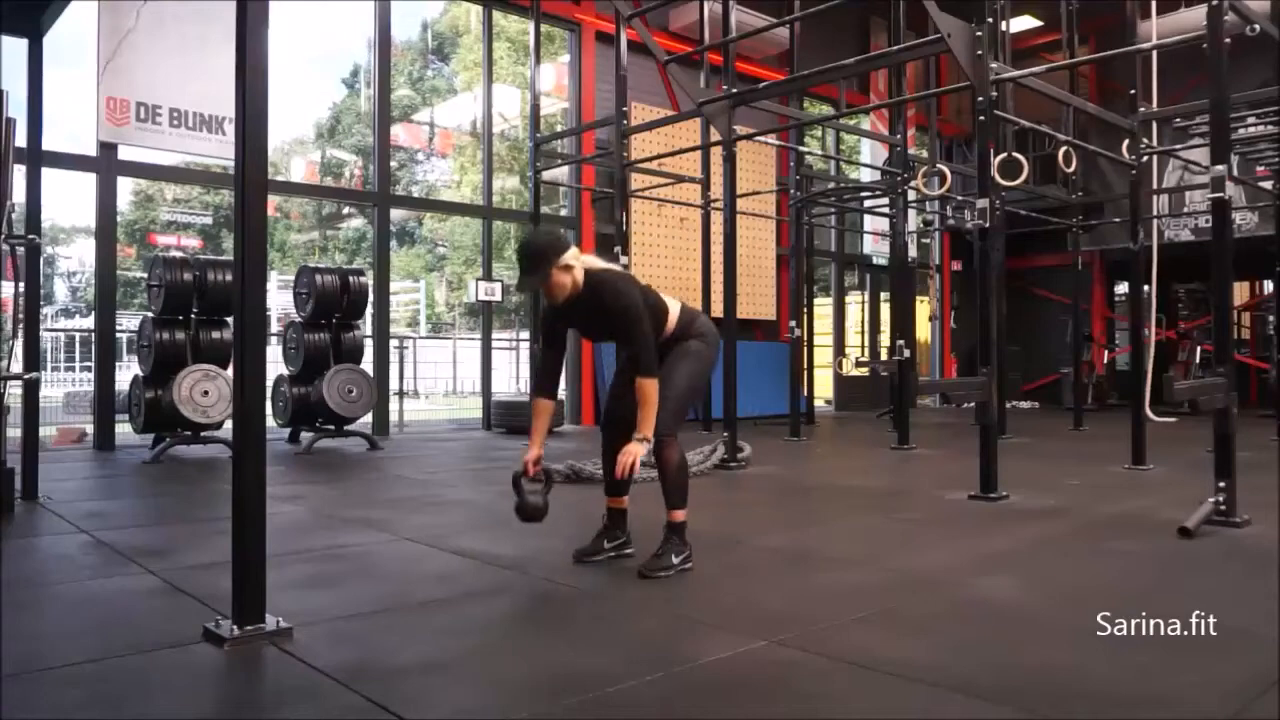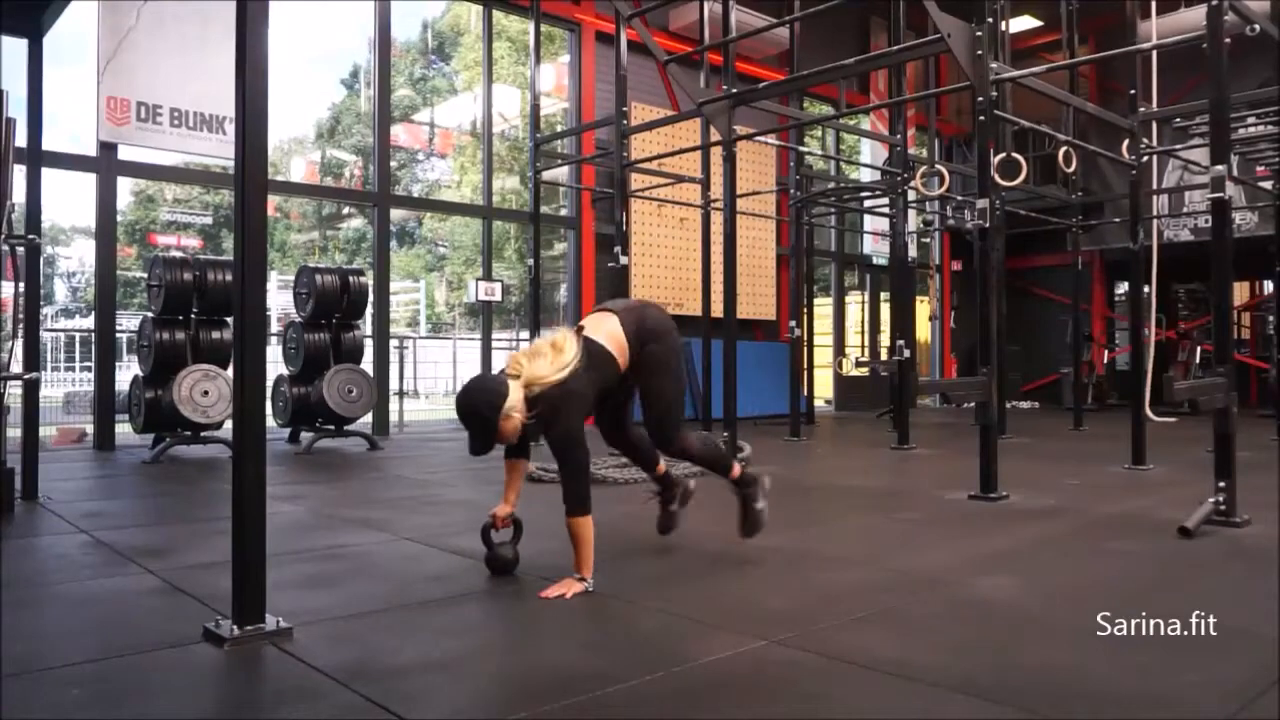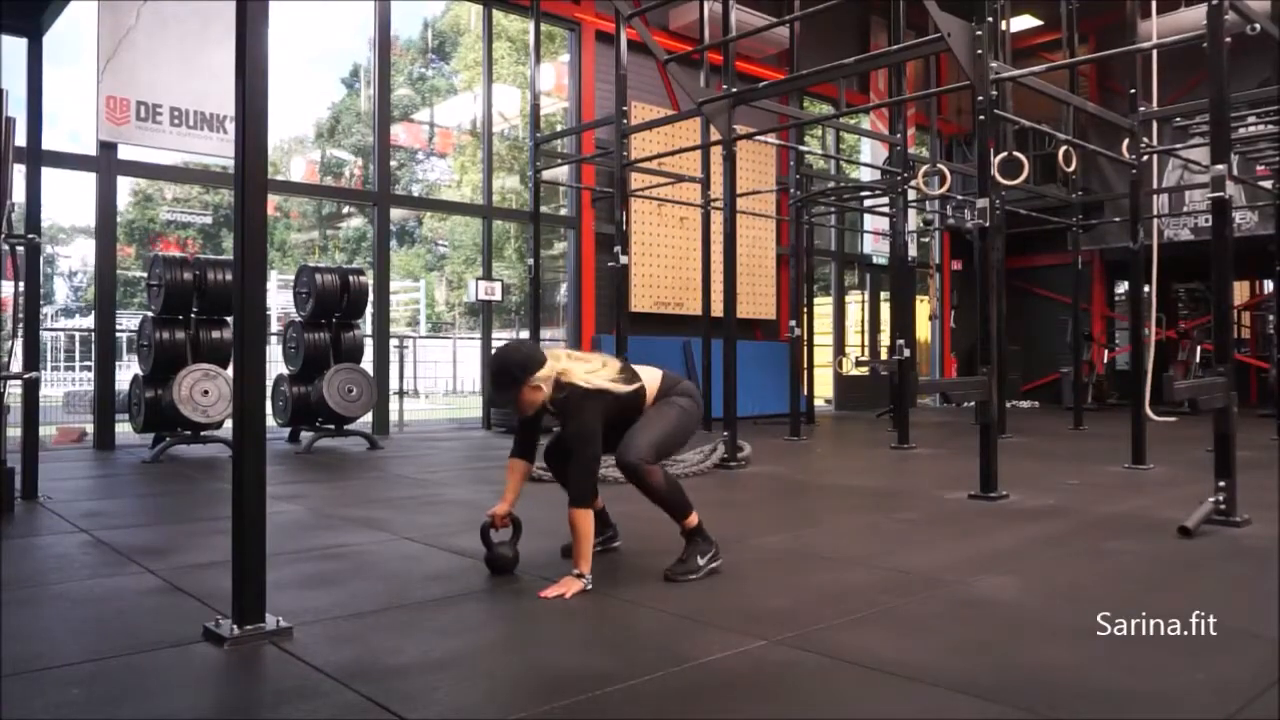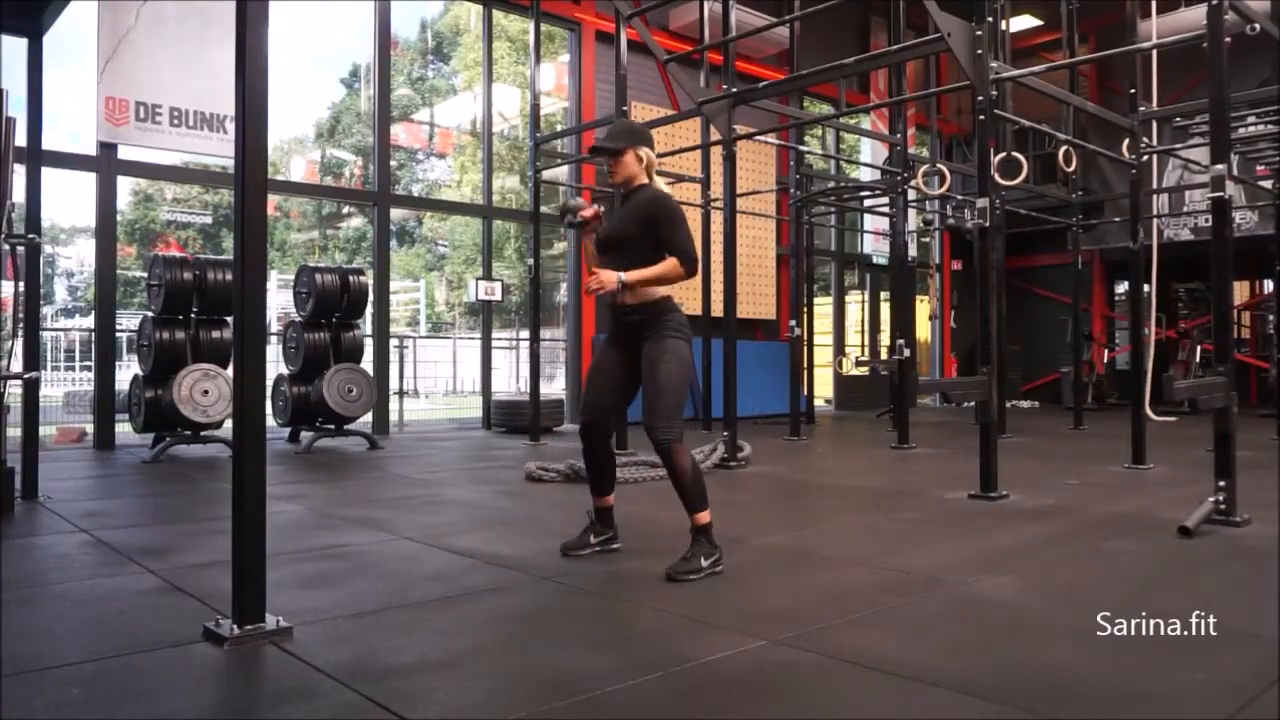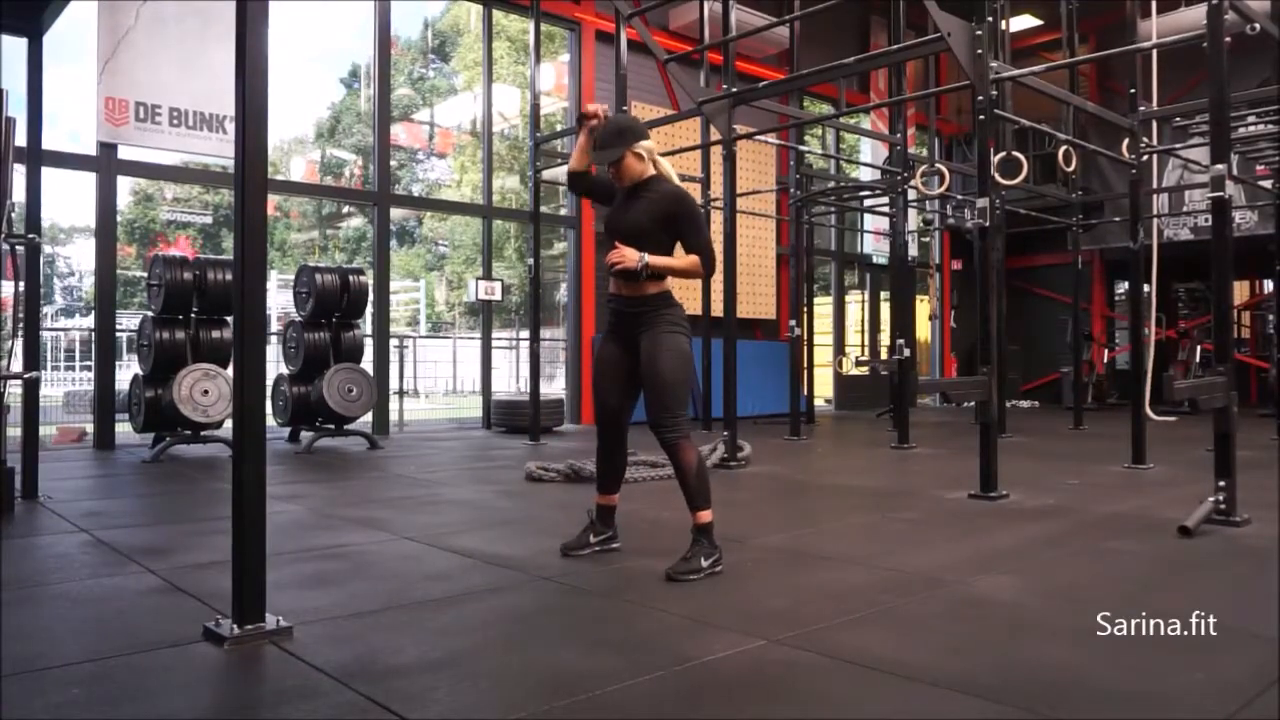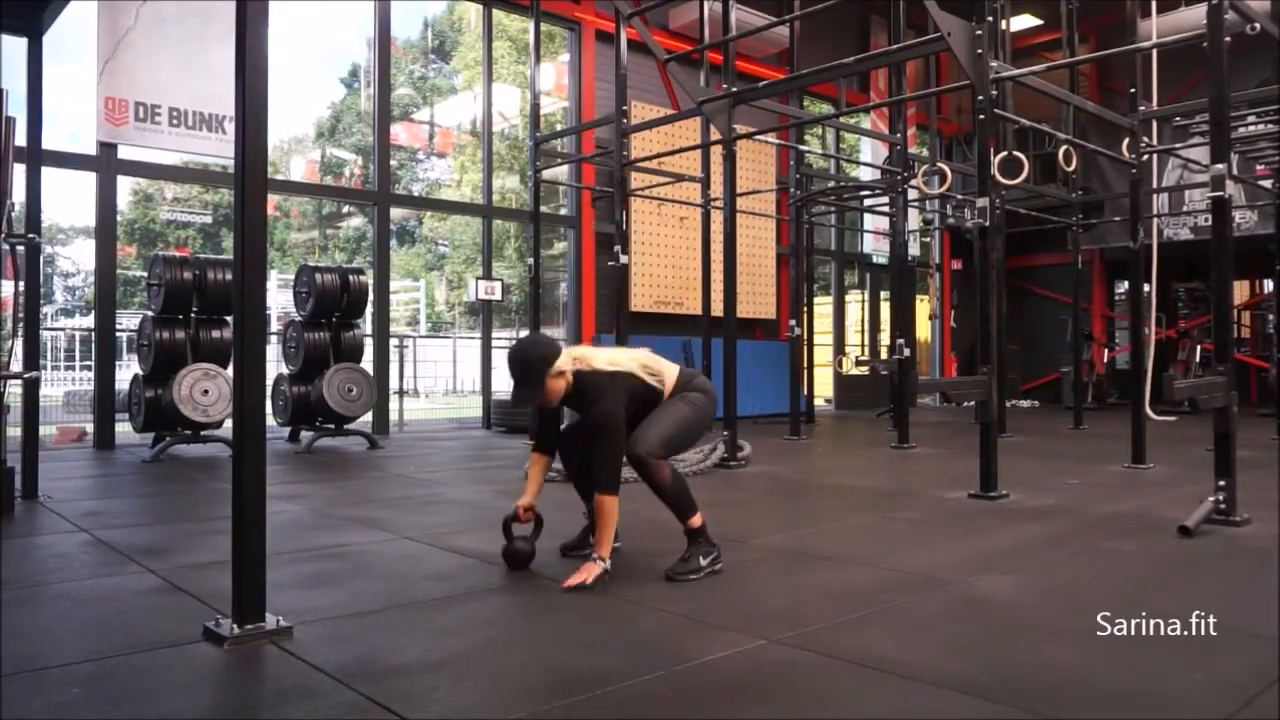
dt=0.7s
person 1, frame 1
left shoulder: (614, 289)
right shoulder: (557, 310)
left elbow: (646, 364)
right elbow: (546, 376)
left wrist: (642, 438)
right wrist: (535, 445)
left hip: (690, 338)
right hip: (644, 350)
left knee: (661, 428)
right knee: (612, 423)
left ankle: (678, 542)
right ankle: (616, 531)
person 1, frame 2
left shoulder: (556, 410)
right shoulder: (510, 390)
left elbow: (576, 491)
right elbow: (515, 448)
left wrist: (583, 577)
right wrist: (508, 502)
left hip: (649, 329)
right hip: (614, 324)
left knee: (668, 436)
right knee: (616, 432)
left ankle: (747, 485)
right ankle: (671, 487)
person 1, frame 3
left shoulder: (580, 399)
right shoulder: (535, 386)
left elbow: (580, 484)
right elbow: (523, 450)
right wrist: (506, 503)
left hip: (676, 398)
left knee: (634, 458)
right knee: (559, 455)
left ankle: (702, 544)
right ankle: (604, 528)
person 1, frame 4
left shoulder: (657, 202)
right shoulder: (619, 210)
left elbow: (685, 264)
right elbow: (599, 264)
left wrist: (622, 278)
right wrist: (588, 227)
left hip: (661, 327)
right hip: (620, 330)
left knee: (663, 432)
right knee: (593, 425)
left ankle: (707, 545)
right ankle: (603, 527)
person 1, frame 5
left shoulder: (671, 196)
right shoulder: (622, 193)
left elbow: (705, 263)
right elbow: (577, 179)
left wrist: (645, 260)
right wrist: (589, 129)
left hip: (659, 323)
right hip: (618, 324)
left knee: (670, 430)
right knee: (608, 425)
left ankle: (707, 544)
right ankle: (604, 526)
person 1, frame 6
left shoulder: (601, 390)
right shoulder: (551, 381)
left elbow: (607, 475)
right elbow: (544, 444)
left wrist: (600, 559)
right wrist: (528, 497)
left hip: (691, 396)
right hip: (654, 398)
left knee: (643, 451)
right knee: (571, 444)
left ankle: (703, 545)
right ankle: (597, 529)
